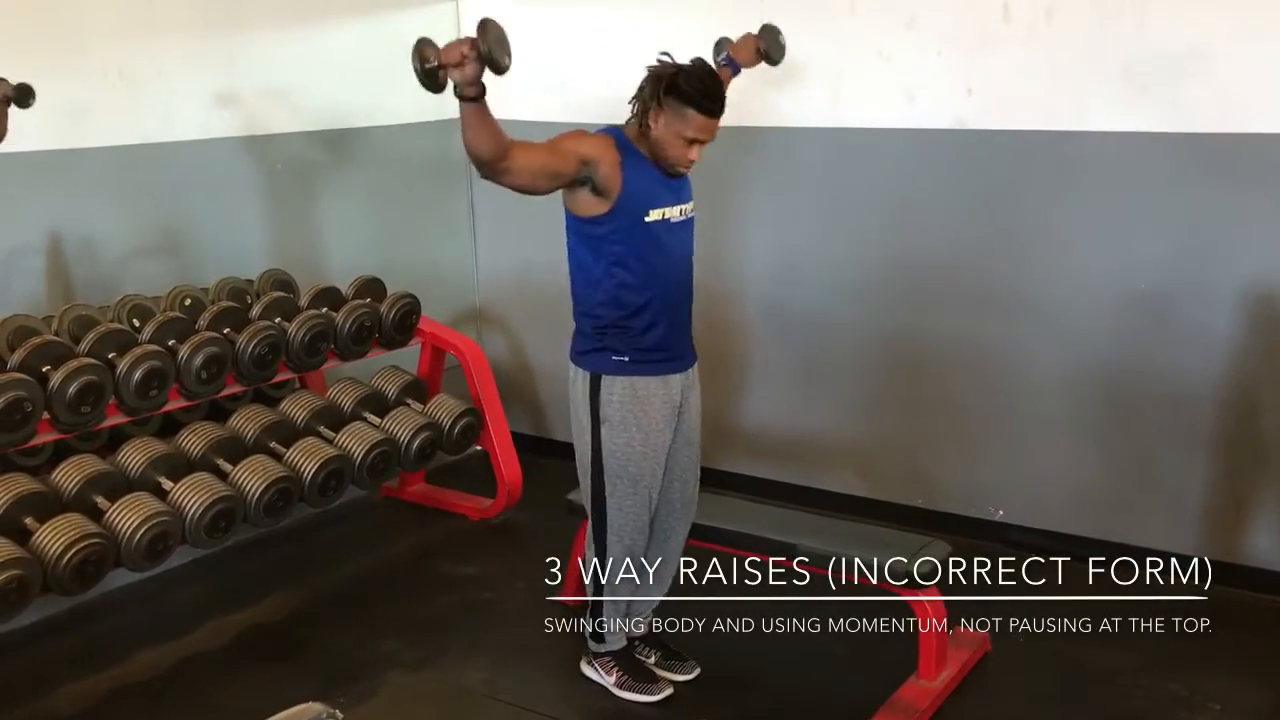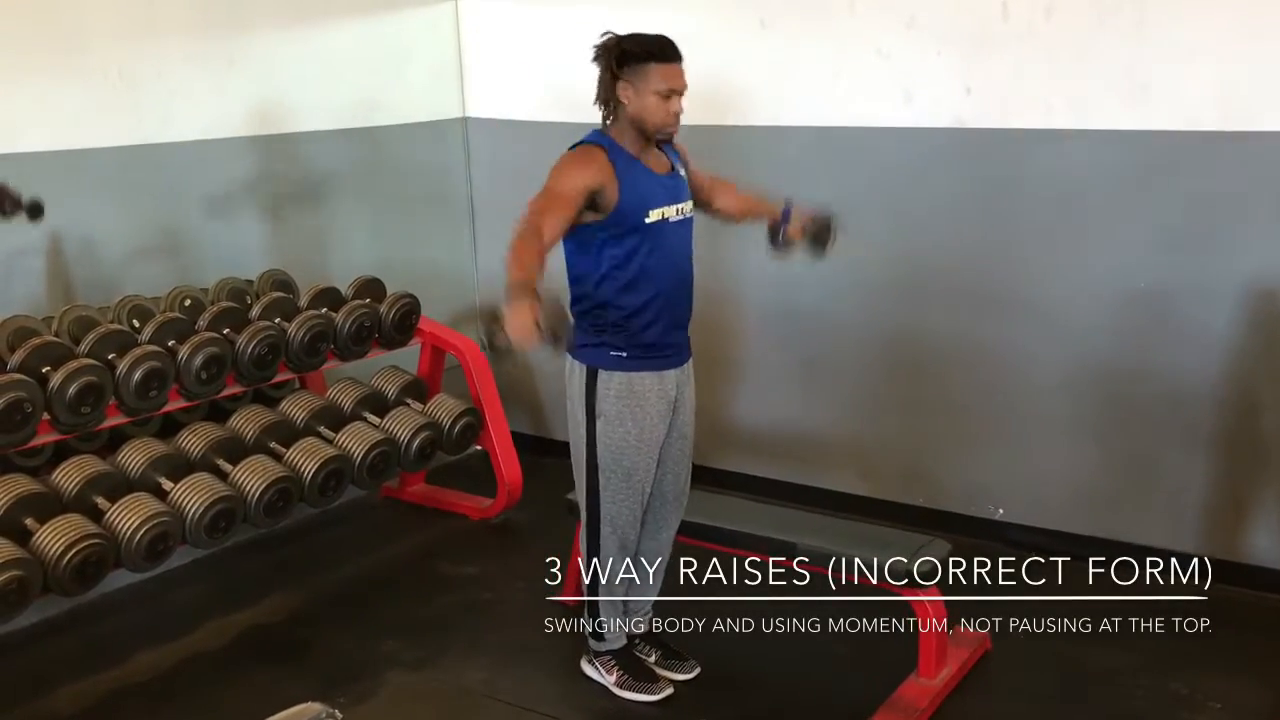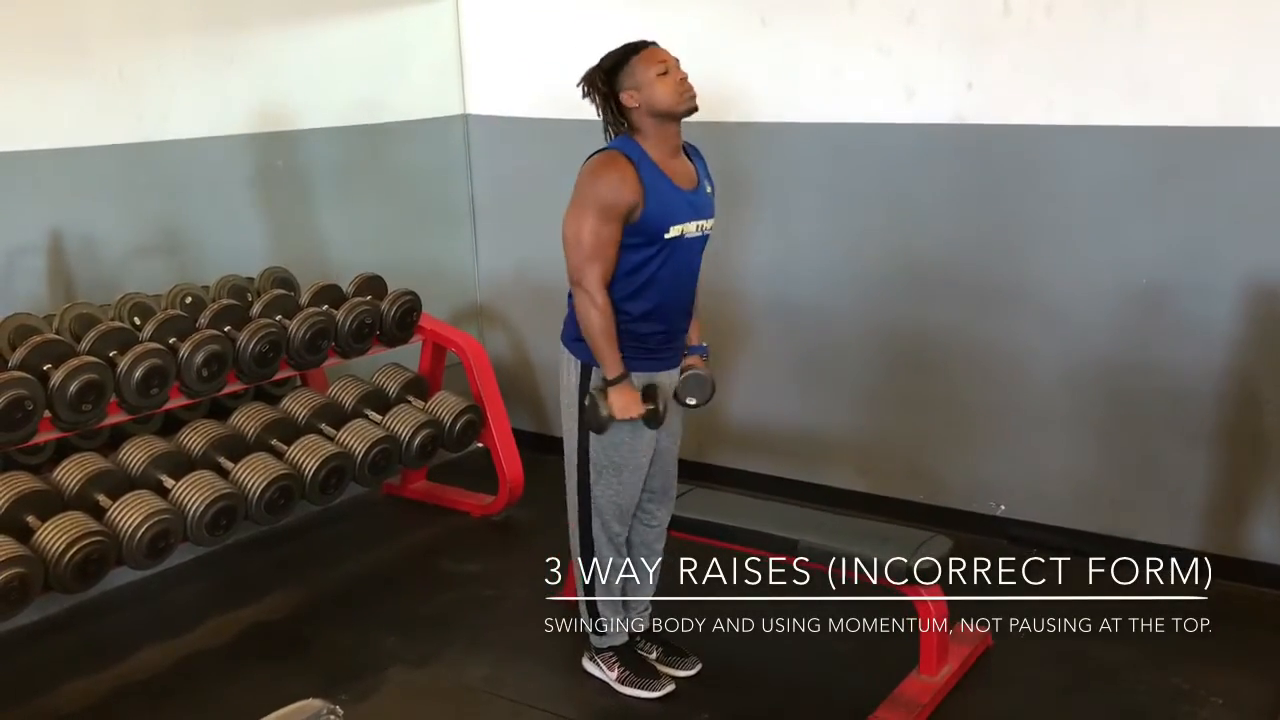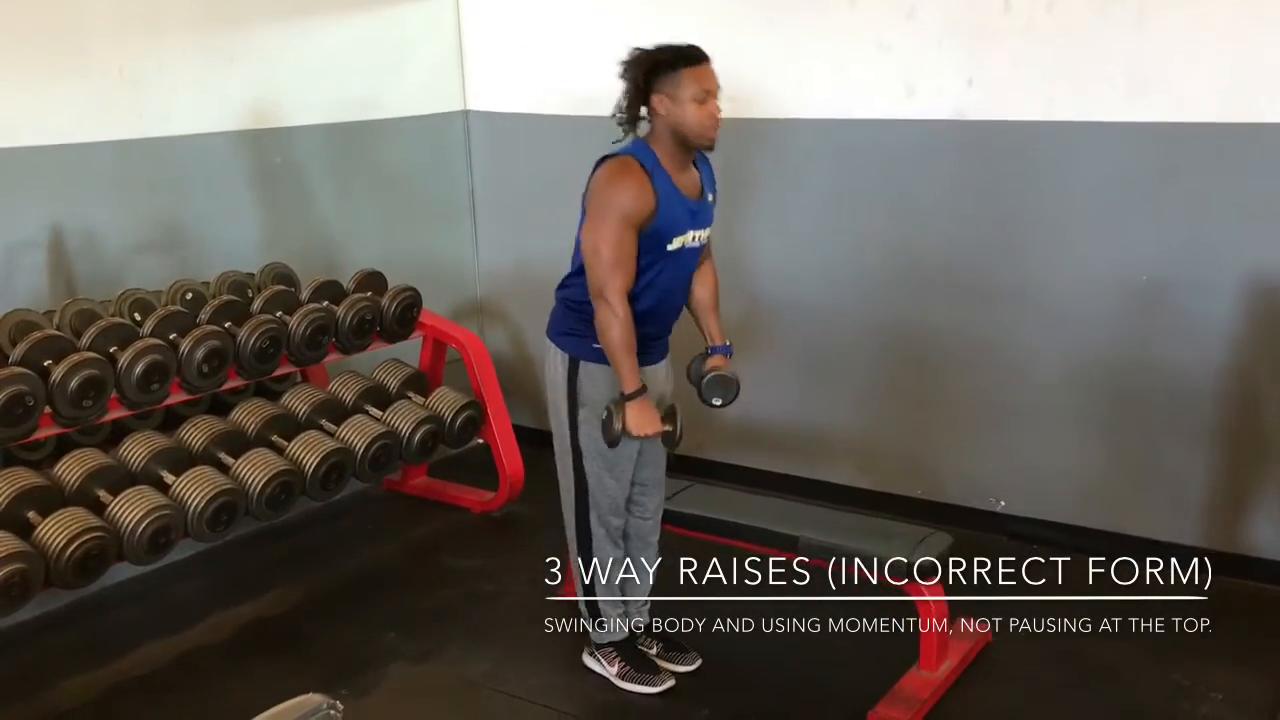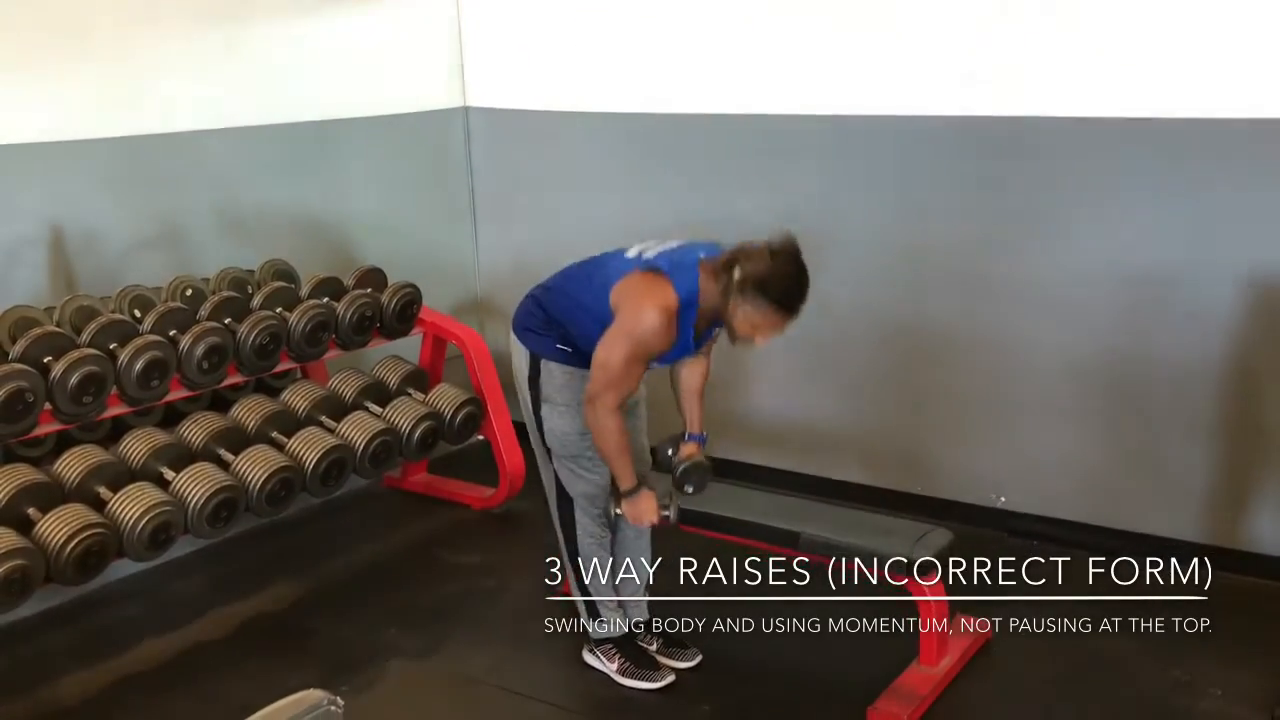
dt=0.4s
person 1, frame 1
left shoulder: (667, 159)
right shoulder: (596, 155)
left elbow: (700, 111)
right elbow: (498, 160)
left wrist: (732, 65)
right wrist: (471, 90)
left hip: (679, 370)
right hip: (616, 377)
left knee: (674, 511)
right knee: (622, 518)
left ankle: (637, 629)
right ankle: (604, 648)
person 1, frame 2
left shoulder: (667, 155)
right shoulder: (591, 165)
left elbow: (714, 195)
right elbow: (532, 237)
left wrist: (780, 214)
right wrist: (520, 295)
left hip: (674, 365)
right hip: (614, 373)
left knee: (664, 508)
right knee: (616, 514)
left ankle: (637, 628)
right ankle: (606, 648)
person 1, frame 3
left shoulder: (696, 164)
right shoulder: (612, 175)
right elbow: (589, 287)
left wrist: (695, 346)
right wrist: (616, 382)
left hip: (664, 366)
right hip: (607, 367)
left knee: (654, 506)
right knee: (607, 511)
left ankle: (636, 627)
right ankle: (605, 644)
person 1, frame 4
left shoulder: (700, 172)
right shoulder: (625, 181)
left elbow: (700, 265)
right elbow: (608, 295)
left wrist: (717, 345)
right wrist: (635, 396)
left hip: (650, 353)
right hip: (592, 359)
left knee: (645, 502)
right knee: (602, 503)
left ankle: (635, 622)
right ankle: (605, 640)
person 1, frame 5
left shoulder: (724, 282)
right shoulder: (655, 311)
left elbow: (694, 355)
right elbow: (600, 405)
left wrist: (693, 435)
right wrist: (632, 491)
left hip: (602, 334)
right hip: (554, 352)
left knee: (629, 476)
right knee: (587, 491)
left ankle: (634, 620)
right ankle: (605, 638)
